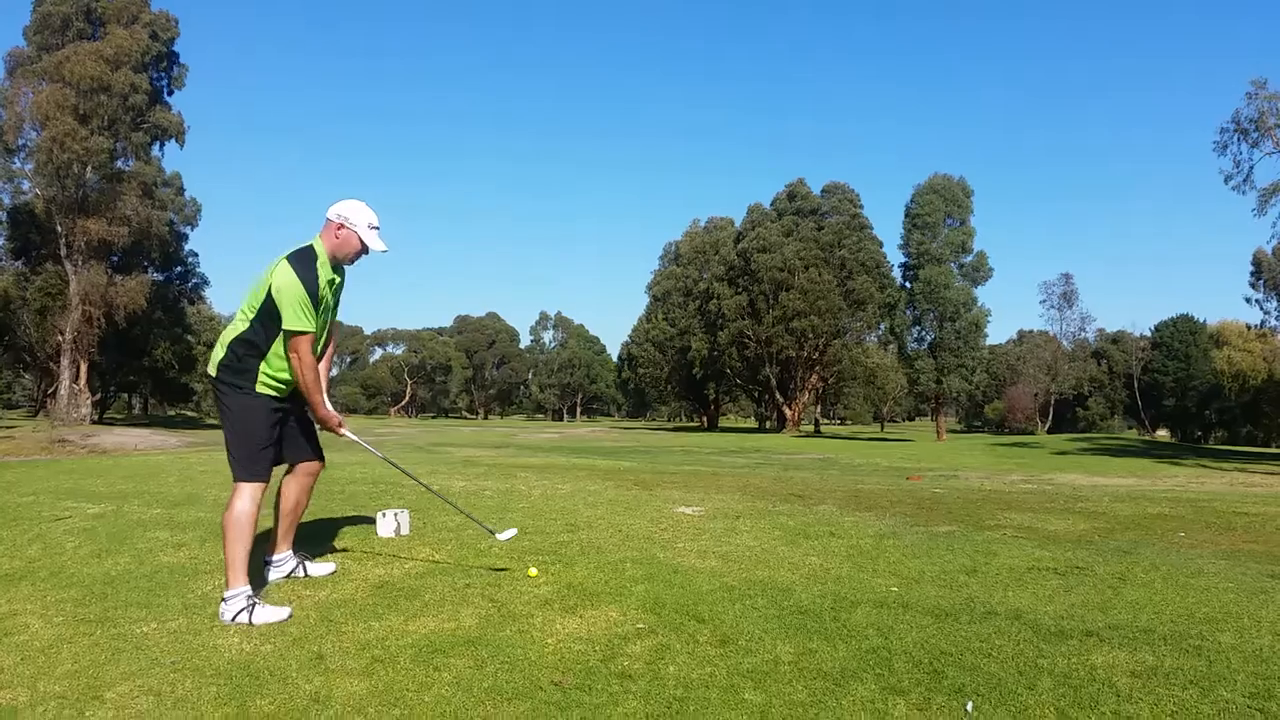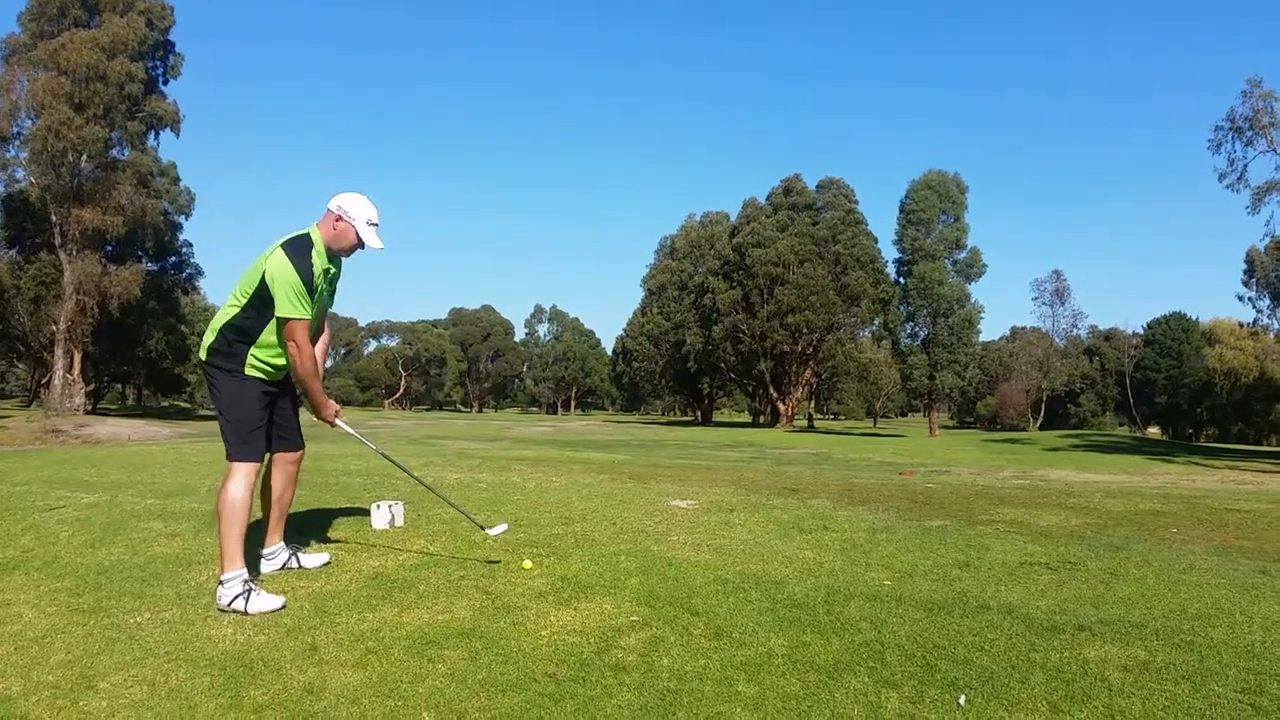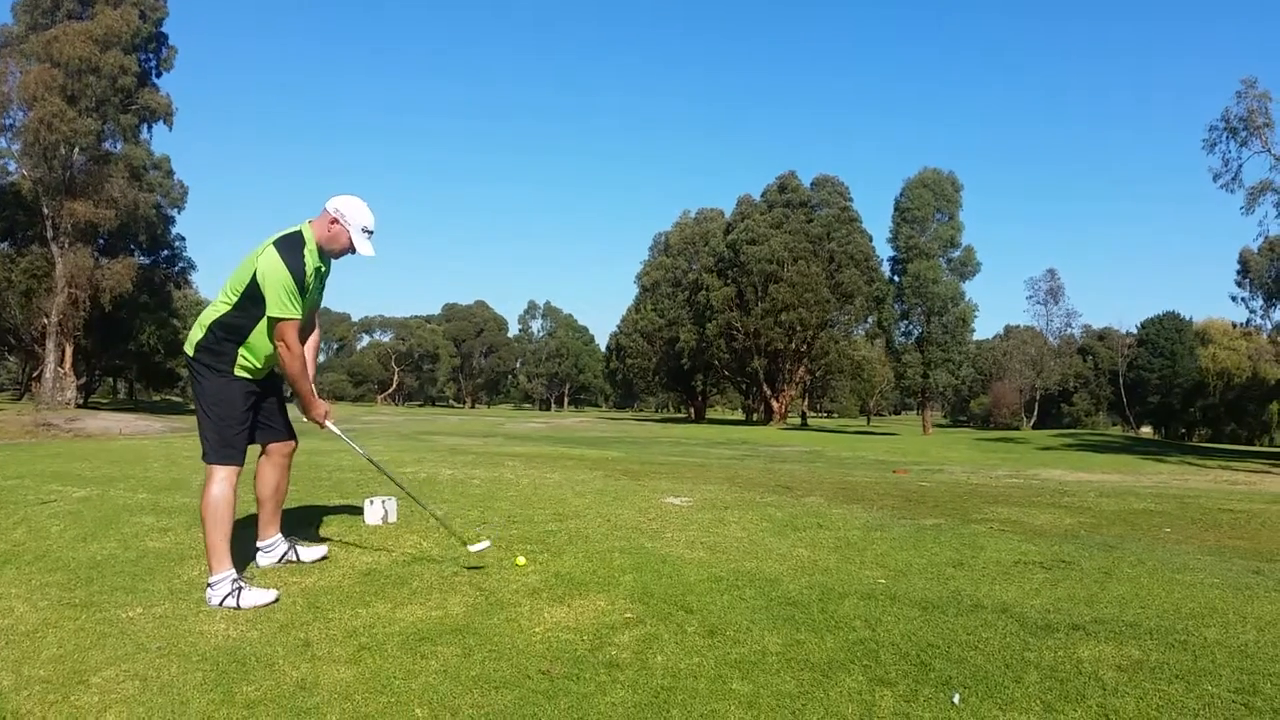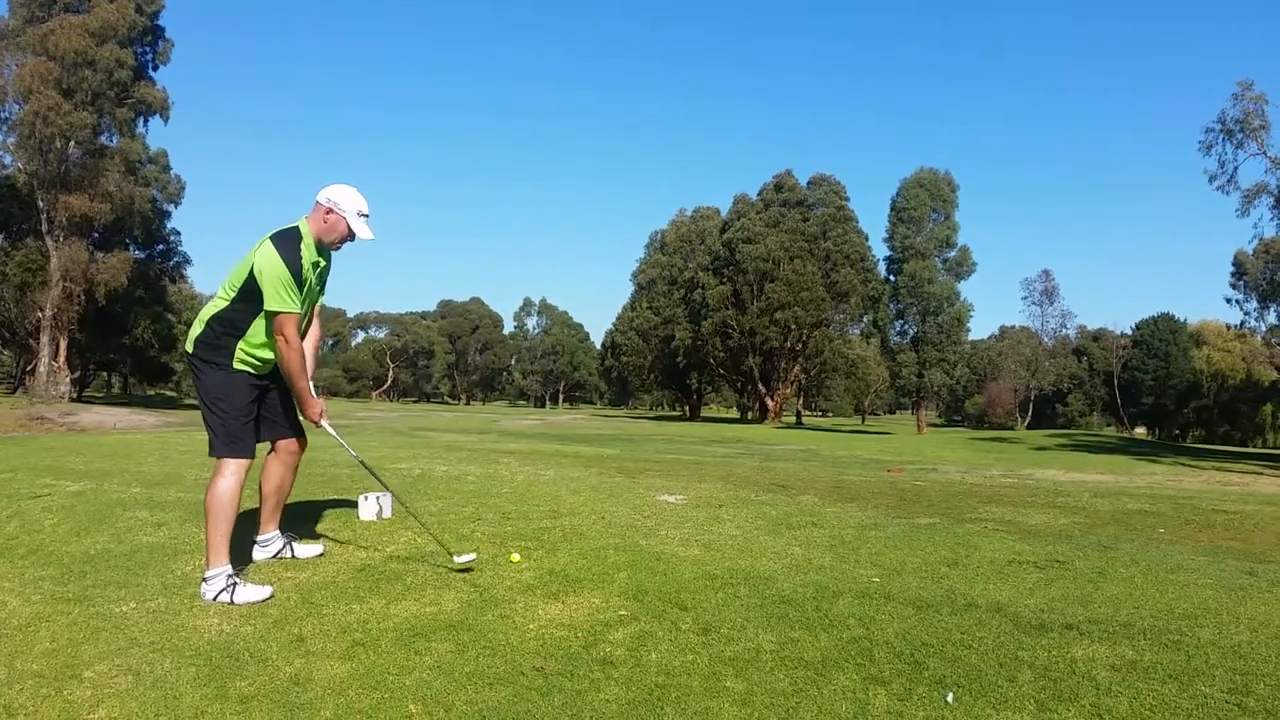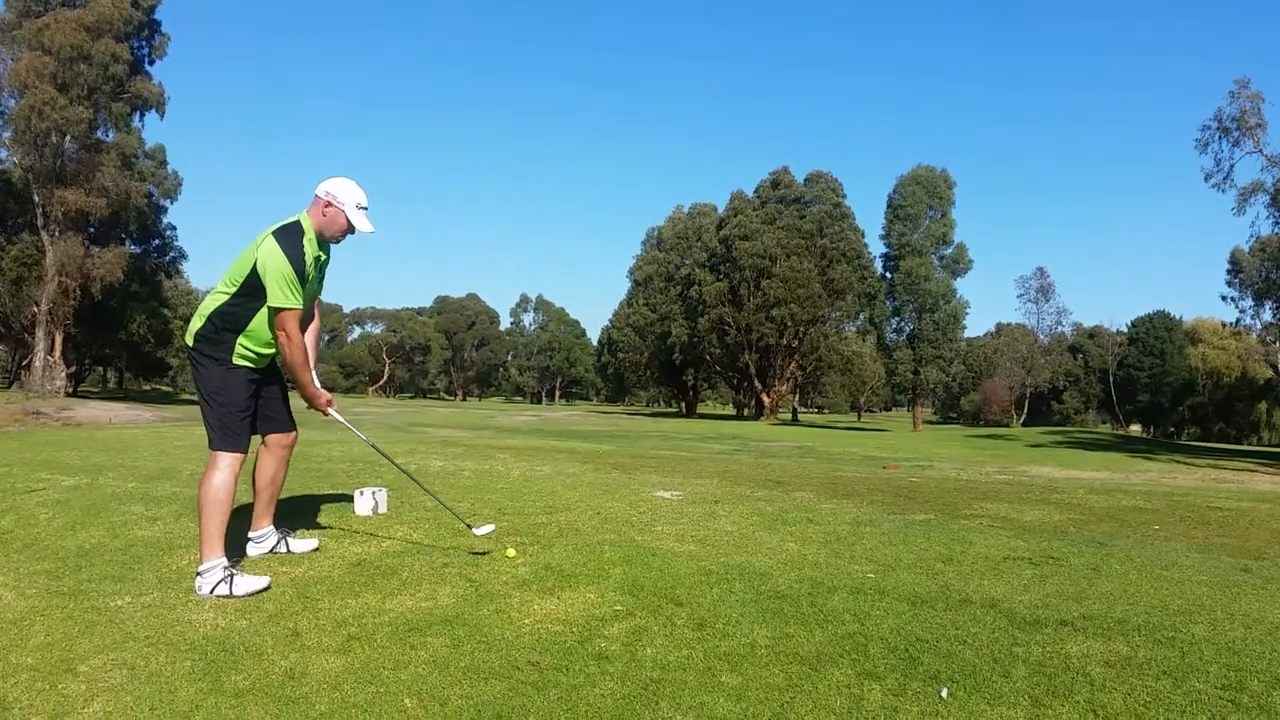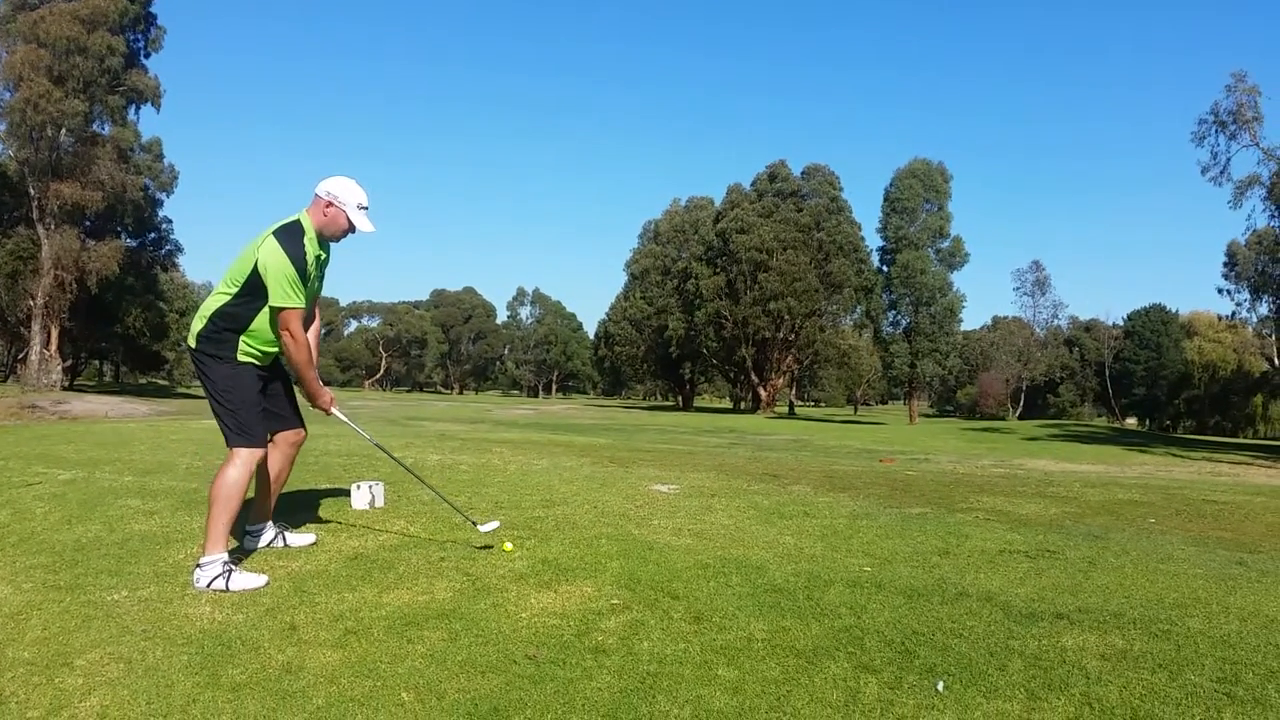
dt=0.5s
person 1, frame 1
left shoulder: (333, 272)
right shoulder: (298, 273)
left elbow: (325, 339)
right elbow: (300, 355)
left wrist: (320, 398)
right wrist: (320, 411)
left hip: (279, 381)
right hip: (244, 379)
left knee: (308, 462)
right knee: (251, 482)
left ankle: (281, 558)
right ankle: (236, 597)
person 1, frame 2
left shoulder: (329, 261)
right shoulder: (293, 260)
left elbow: (319, 328)
right elbow: (297, 343)
left wrist: (316, 389)
right wrist: (319, 401)
left hip: (270, 367)
right hip: (235, 364)
left knee: (288, 454)
right knee: (245, 463)
left ankle: (273, 550)
right ankle: (233, 582)
person 1, frame 3
left shoulder: (319, 259)
right shoulder: (285, 258)
left elbow: (308, 328)
right elbow: (287, 343)
left wrist: (310, 389)
right wrist: (309, 401)
left hip: (256, 363)
right hip: (219, 361)
left knee: (280, 445)
right knee: (225, 465)
left ankle: (270, 543)
right ankle: (221, 582)
person 1, frame 4
left shoulder: (321, 256)
right shoulder: (282, 253)
left elbow: (310, 323)
right elbow: (286, 337)
left wrist: (308, 390)
right wrist: (305, 399)
left hip: (261, 361)
right hip: (222, 358)
left knee: (290, 443)
right knee: (235, 459)
left ankle: (268, 538)
right ankle: (217, 576)
person 1, frame 5
left shoulder: (318, 248)
right shoulder: (285, 248)
left elbow: (309, 315)
right elbow: (287, 332)
left wrist: (311, 378)
right wrist: (310, 391)
left hip: (256, 353)
right hip: (220, 351)
left knee: (280, 437)
right knee: (228, 453)
left ankle: (262, 534)
right ankle: (212, 569)
person 1, frame 6
left shoulder: (318, 247)
right shoulder: (285, 248)
left elbow: (310, 316)
right elbow: (291, 333)
left wrist: (313, 378)
right wrist: (315, 389)
left hip: (258, 350)
right hip: (222, 349)
left knee: (290, 434)
right knee: (248, 449)
left ankle: (260, 528)
right ankle: (212, 563)
